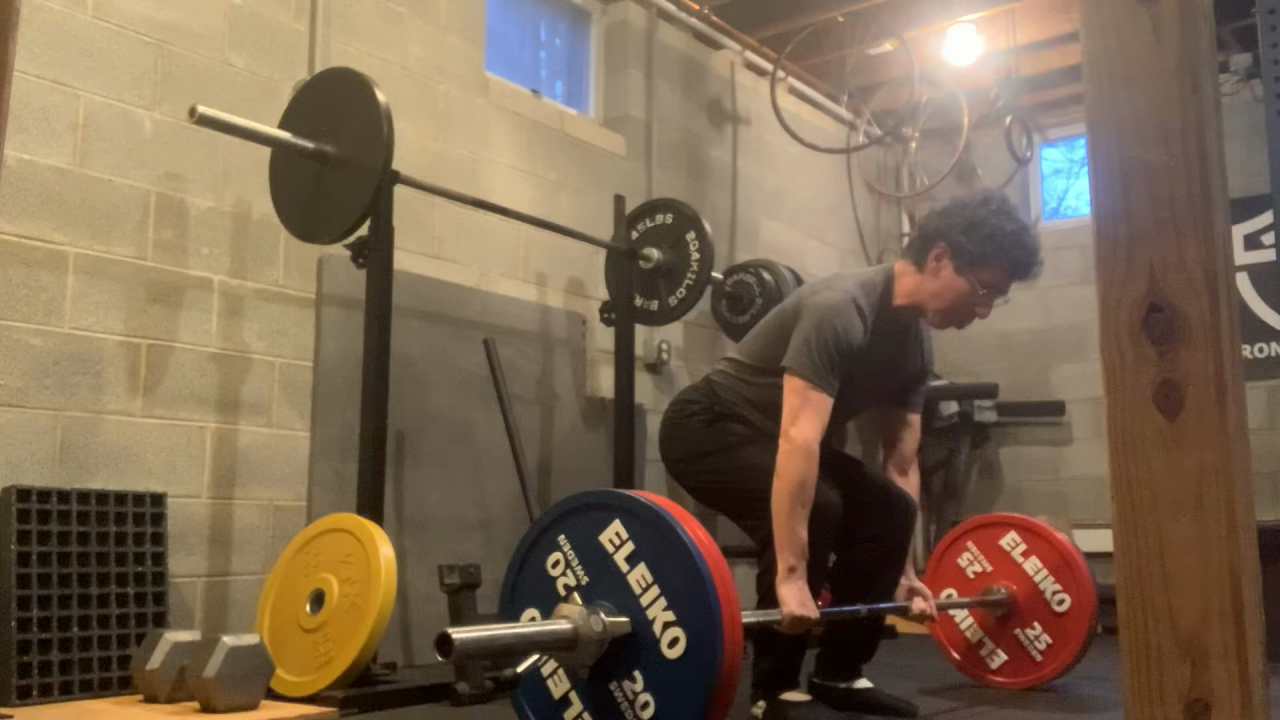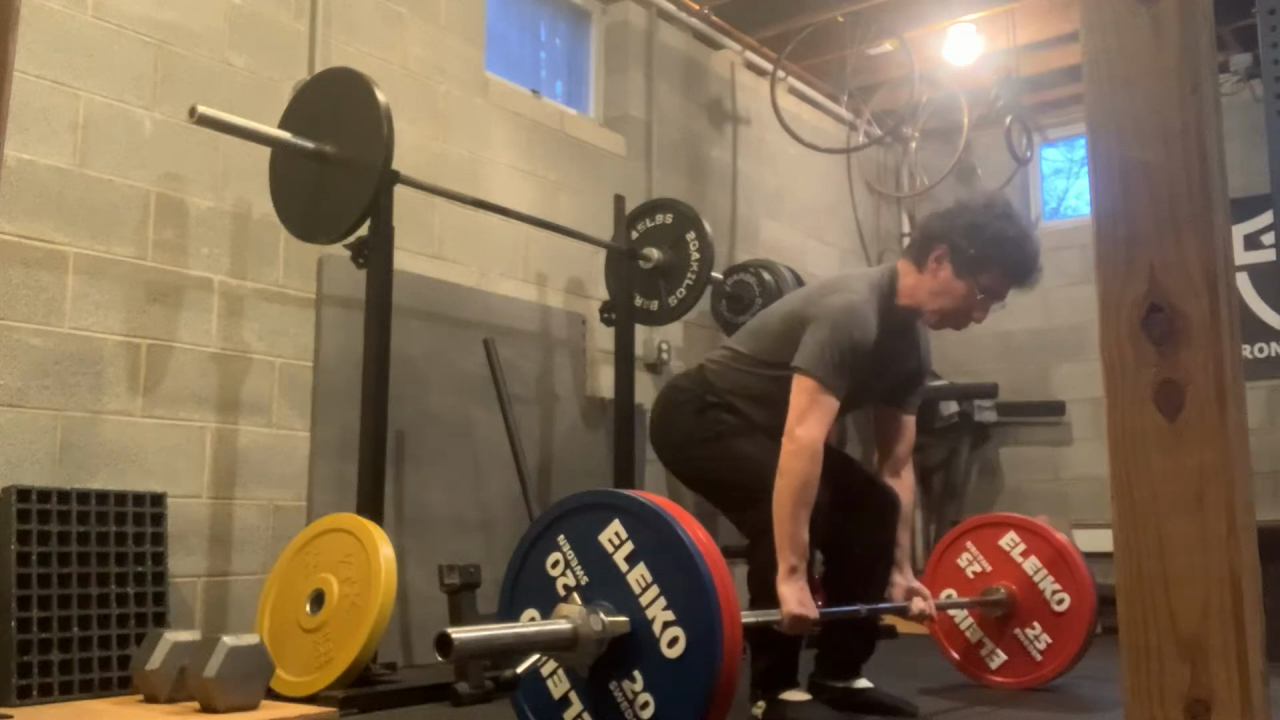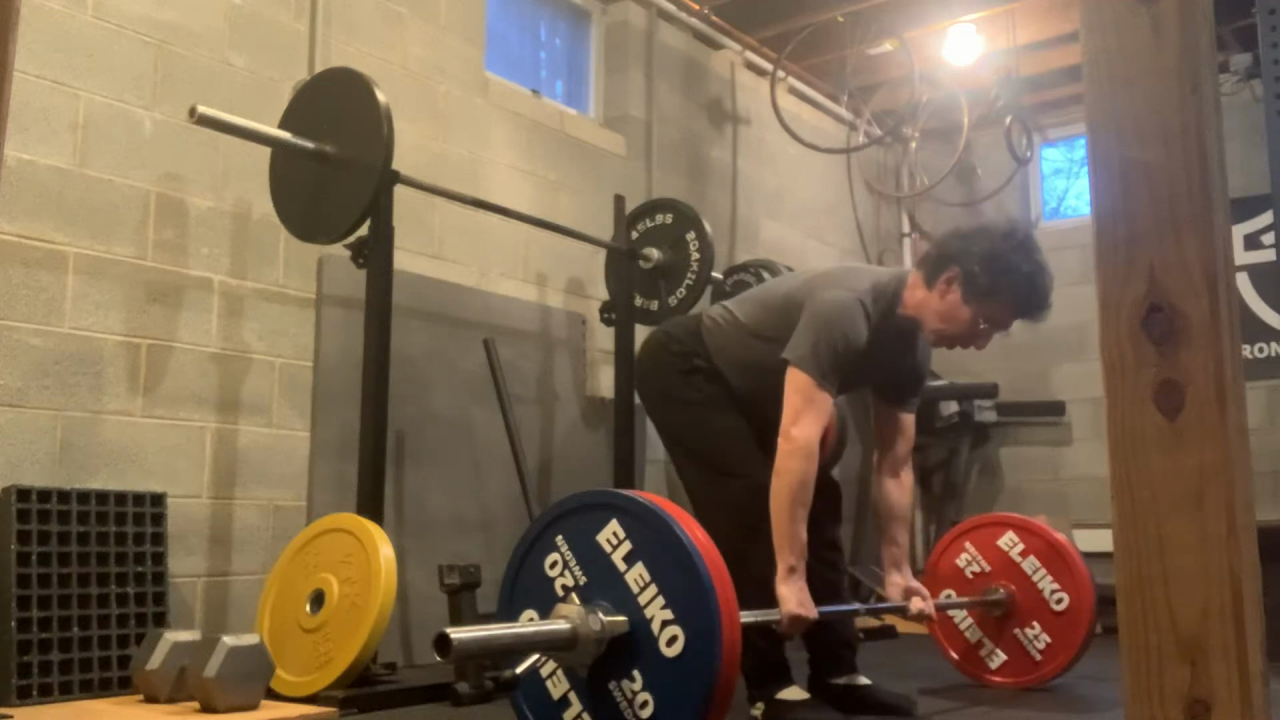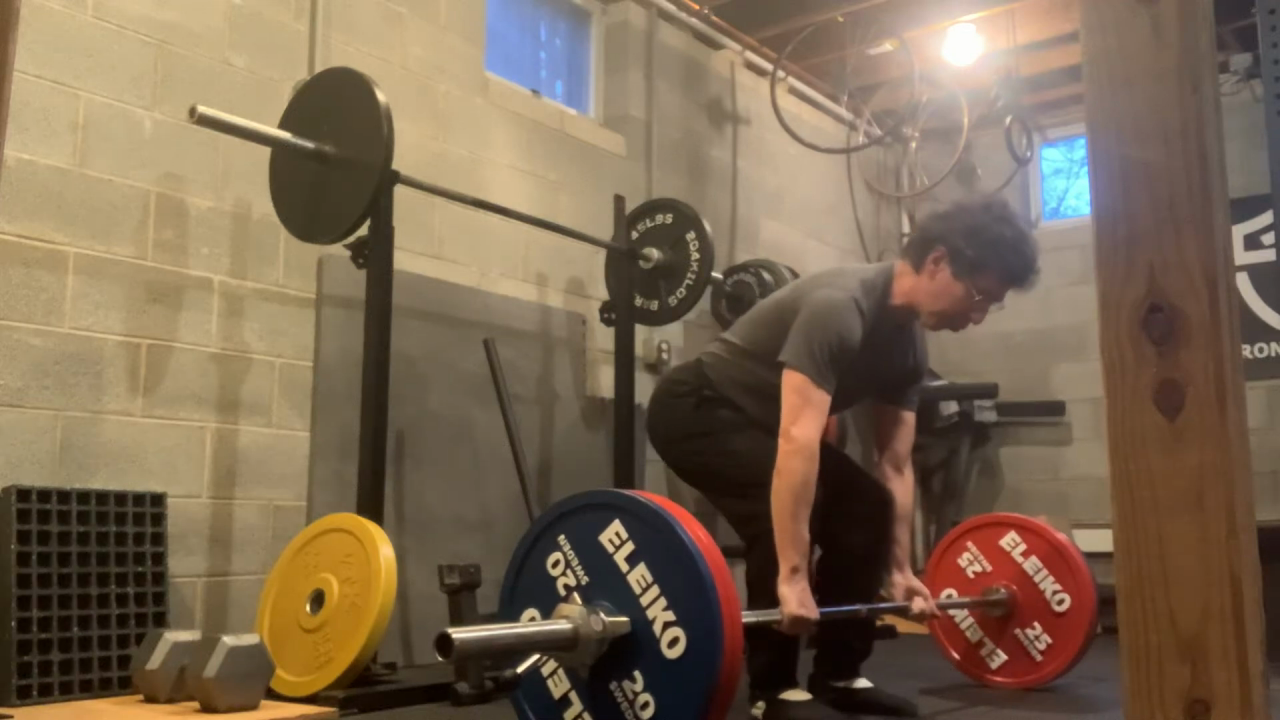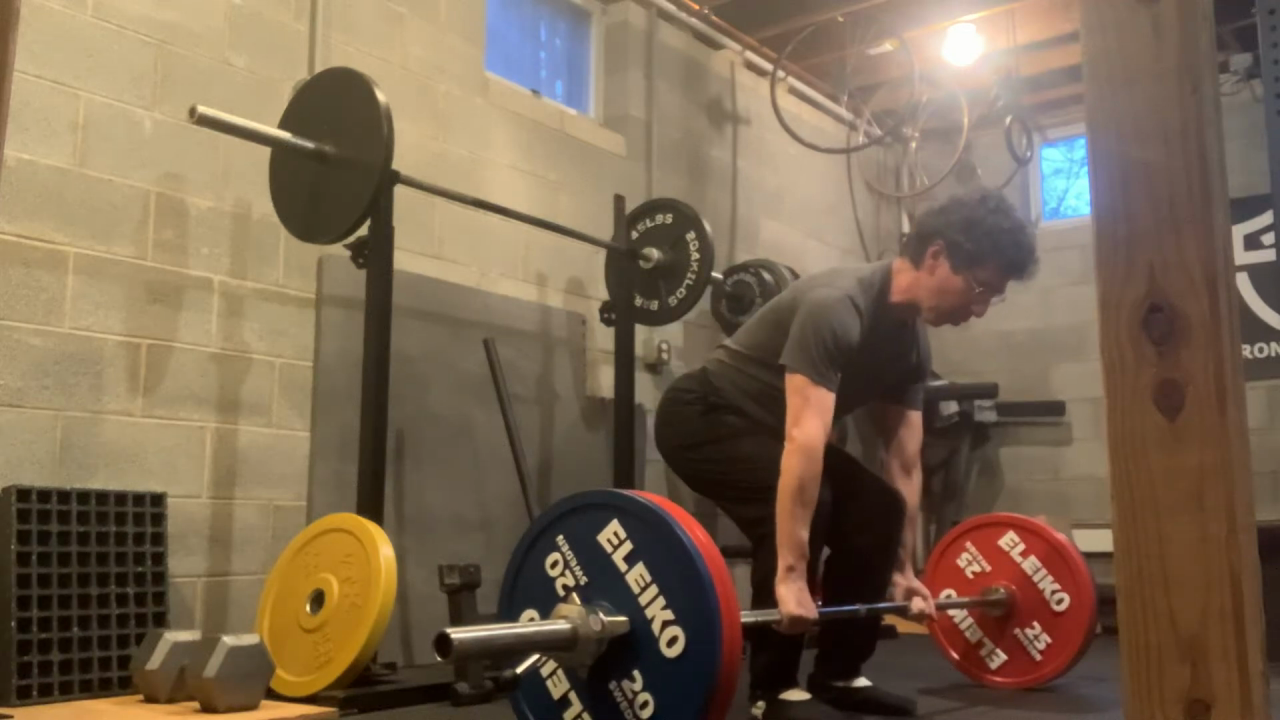
dt=1s
person 1, frame 1
left shoulder: (915, 343)
right shoulder: (840, 309)
left elbow: (902, 463)
right elbow: (797, 440)
left wrist: (904, 573)
right wrist: (791, 576)
left hip: (771, 437)
right hip: (707, 428)
left knee: (889, 510)
right knee: (814, 509)
left ankle: (838, 674)
person 1, frame 2
left shoulder: (911, 344)
right shoulder: (850, 311)
left elbow: (896, 466)
right elbow: (802, 439)
left wrist: (900, 572)
right wrist: (791, 576)
left hip: (762, 425)
right hip: (697, 416)
left knee: (873, 504)
right knee: (793, 508)
left ankle: (839, 675)
person 1, frame 3
left shoulder: (911, 346)
right shoulder: (845, 308)
left elbow: (894, 466)
right elbow: (797, 440)
left wrist: (897, 571)
right wrist: (789, 577)
left hip: (746, 386)
right hip: (685, 369)
left knee: (815, 501)
right knee: (749, 504)
left ankle: (836, 674)
person 1, frame 4
left shoulder: (908, 343)
right shoulder: (838, 307)
left elbow: (896, 465)
right elbow: (797, 441)
left wrist: (900, 571)
right wrist: (792, 577)
left hip: (761, 420)
right hip: (696, 408)
left knee: (867, 506)
right knee: (790, 509)
left ankle: (838, 675)
person 1, frame 5
left shoulder: (911, 342)
right shoulder: (836, 306)
left elbow: (904, 465)
right elbow: (803, 441)
left wrist: (902, 571)
right wrist: (790, 576)
left hip: (769, 427)
right hip: (703, 417)
left knee: (878, 510)
right knee: (805, 505)
left ankle: (838, 674)
